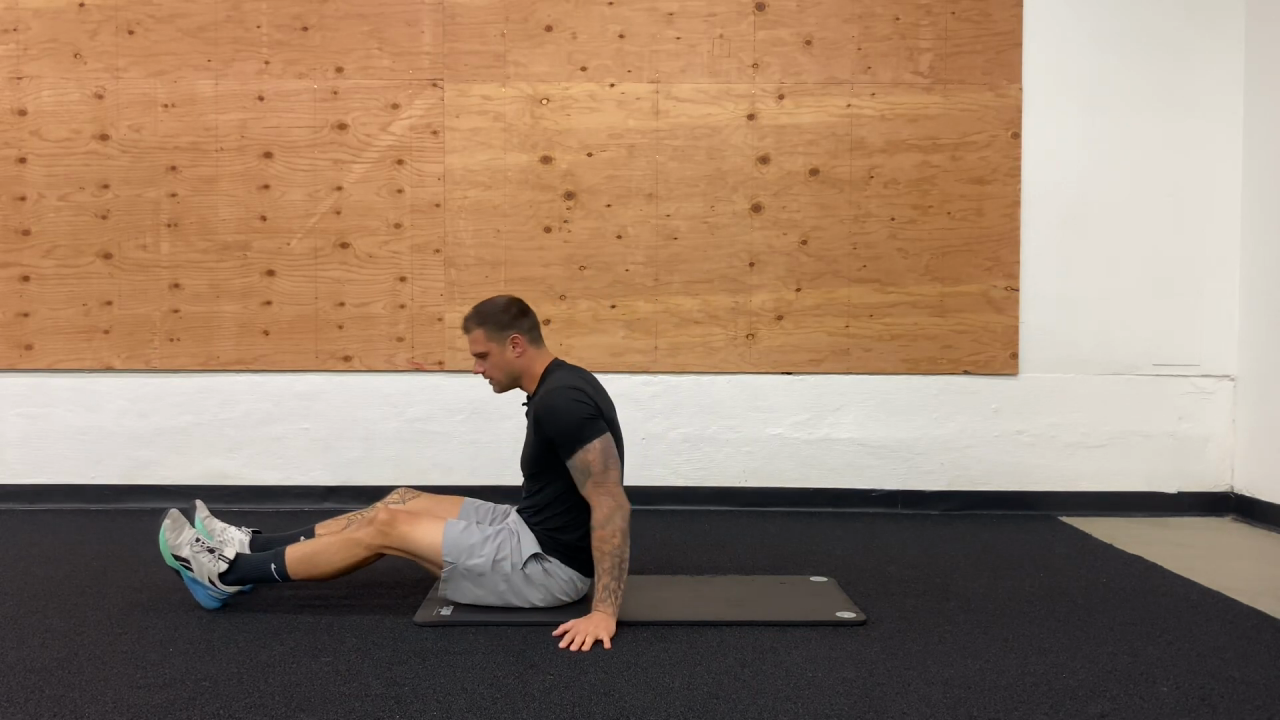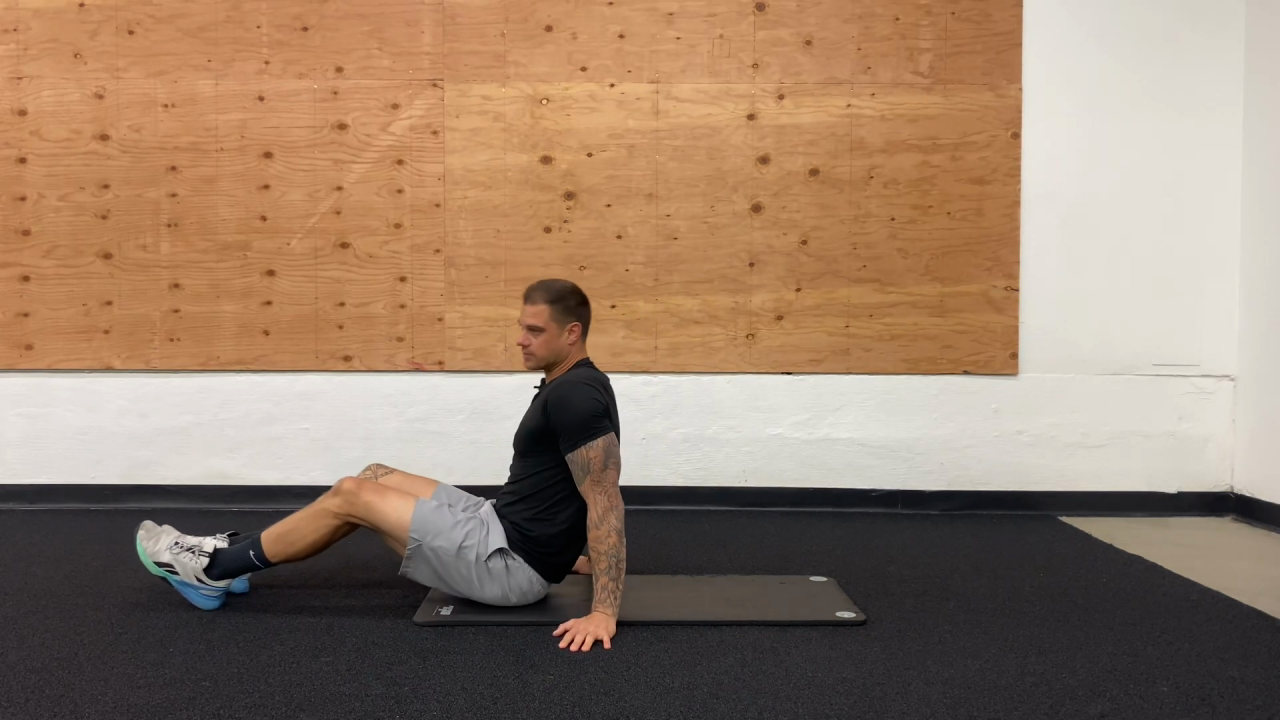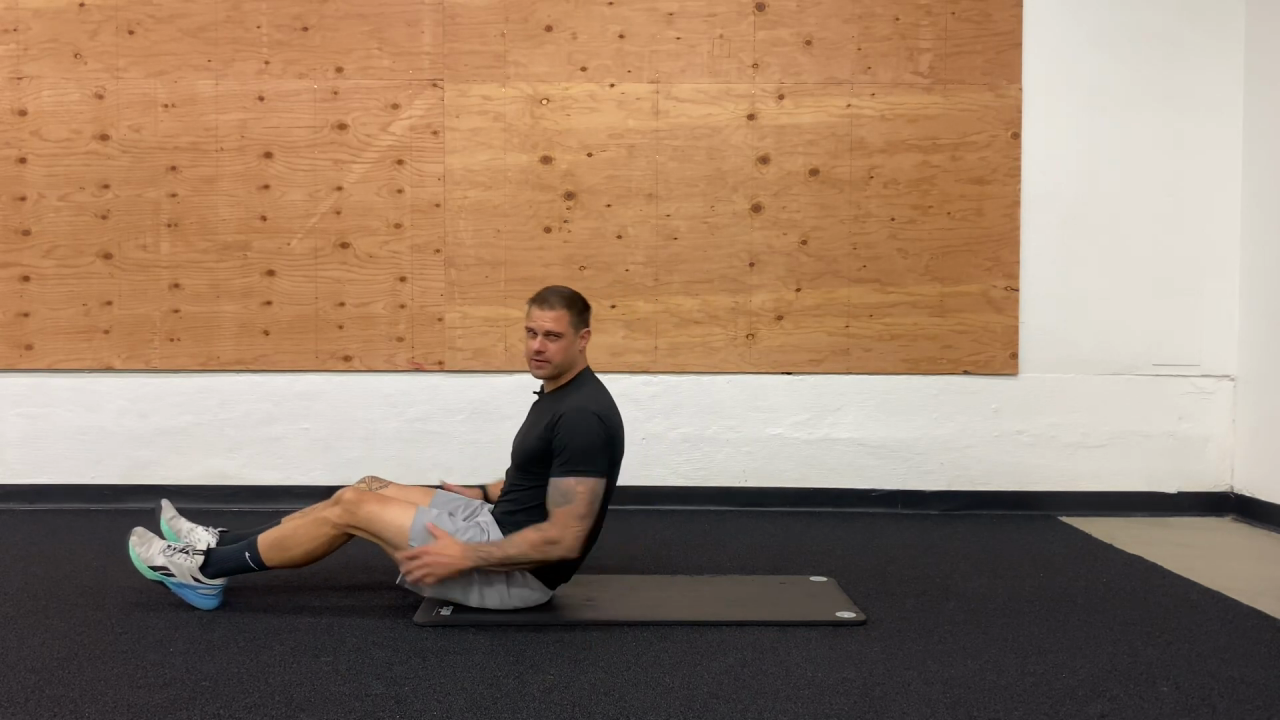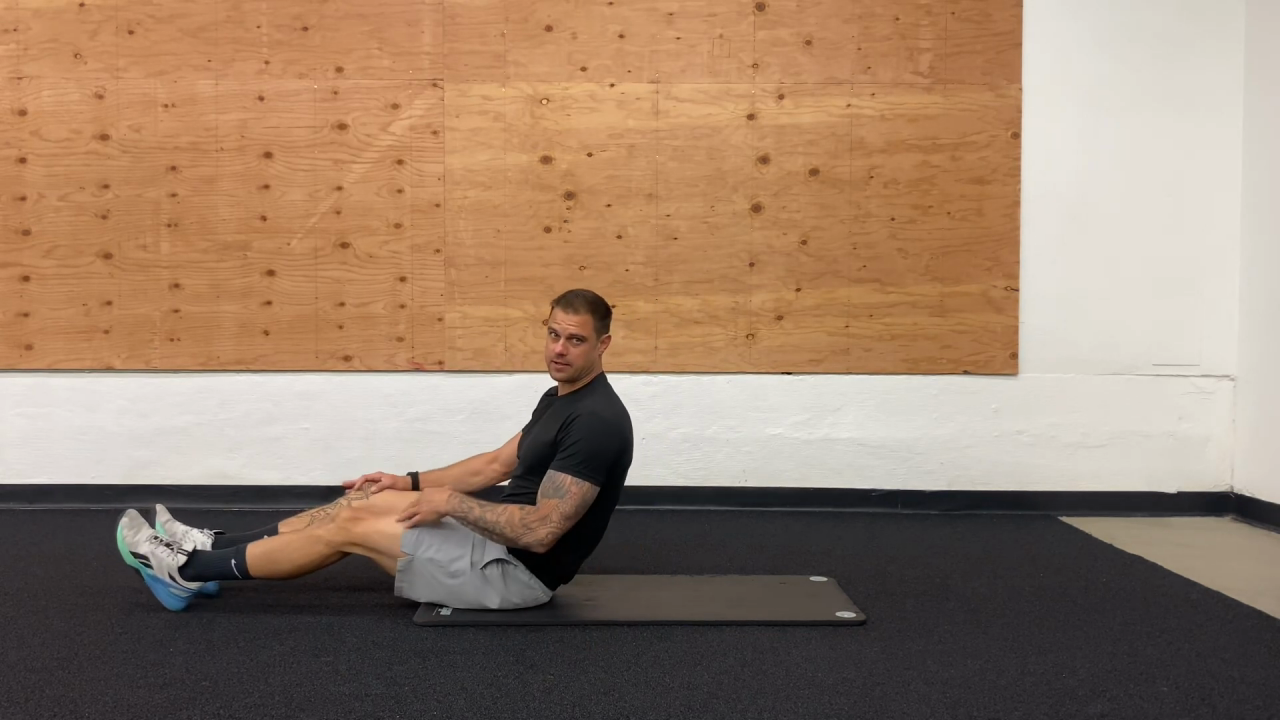
dt=0.5s
person 1, frame 1
left shoulder: (562, 402)
right shoulder: (564, 385)
left elbow: (612, 505)
left wrist: (604, 611)
left hip: (549, 565)
right hip: (535, 531)
left knee: (387, 529)
right knee: (401, 502)
left ankle: (228, 573)
right ankle: (251, 547)
person 1, frame 2
left shoulder: (574, 395)
right shoulder: (574, 385)
left elbow: (606, 503)
right elbow: (589, 499)
left wrist: (603, 612)
right wrist: (568, 546)
left hip: (510, 562)
right hip: (504, 528)
left knee: (351, 496)
right knee: (375, 478)
left ankle: (212, 570)
right ankle: (231, 551)
person 1, frame 3
left shoulder: (581, 416)
right shoulder: (558, 392)
left elbow: (565, 540)
left wrist: (465, 558)
right wrist: (485, 496)
left hip: (518, 574)
right hip: (502, 529)
left knee: (353, 508)
right knee: (370, 491)
left ankle: (205, 569)
right ankle: (218, 546)
person 1, frame 4
left shoulder: (596, 422)
right shoulder: (560, 398)
left elbow: (539, 531)
right elbow: (499, 464)
left wrist: (451, 504)
right wrist: (410, 483)
left hip: (517, 570)
right hip: (506, 540)
left knee: (351, 527)
right knee: (363, 500)
left ankle: (187, 571)
right ankle: (212, 549)
